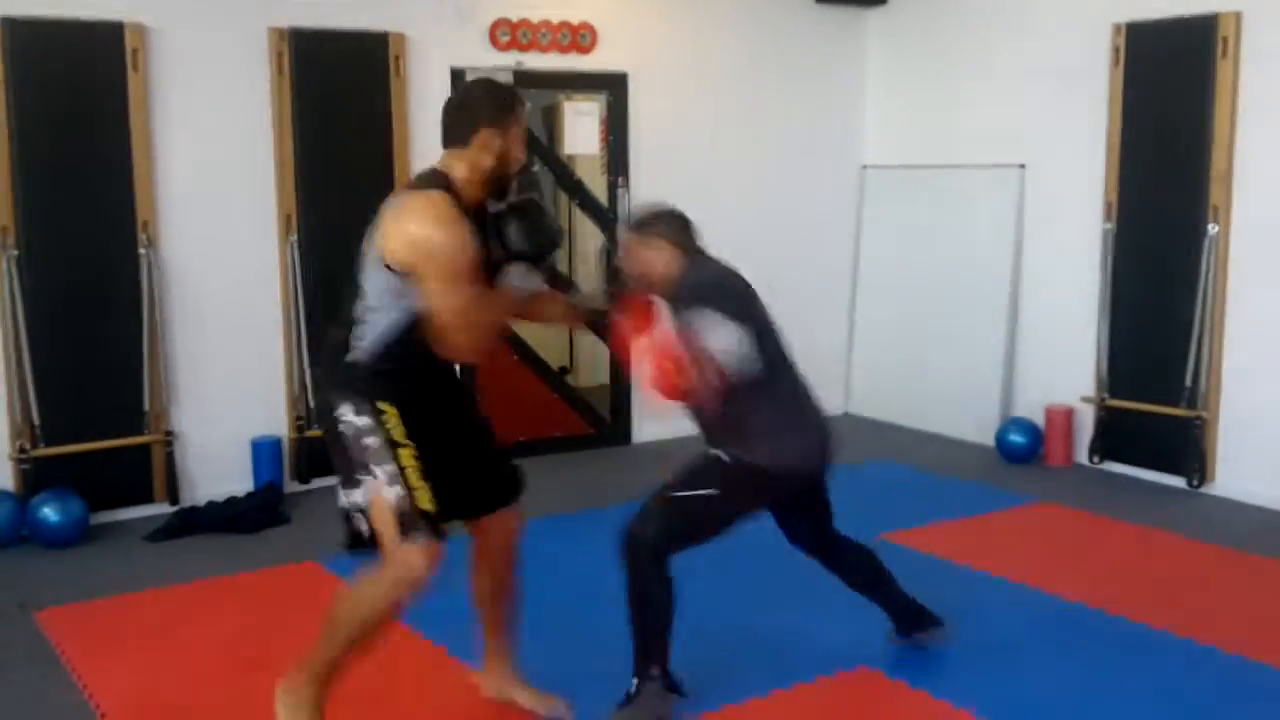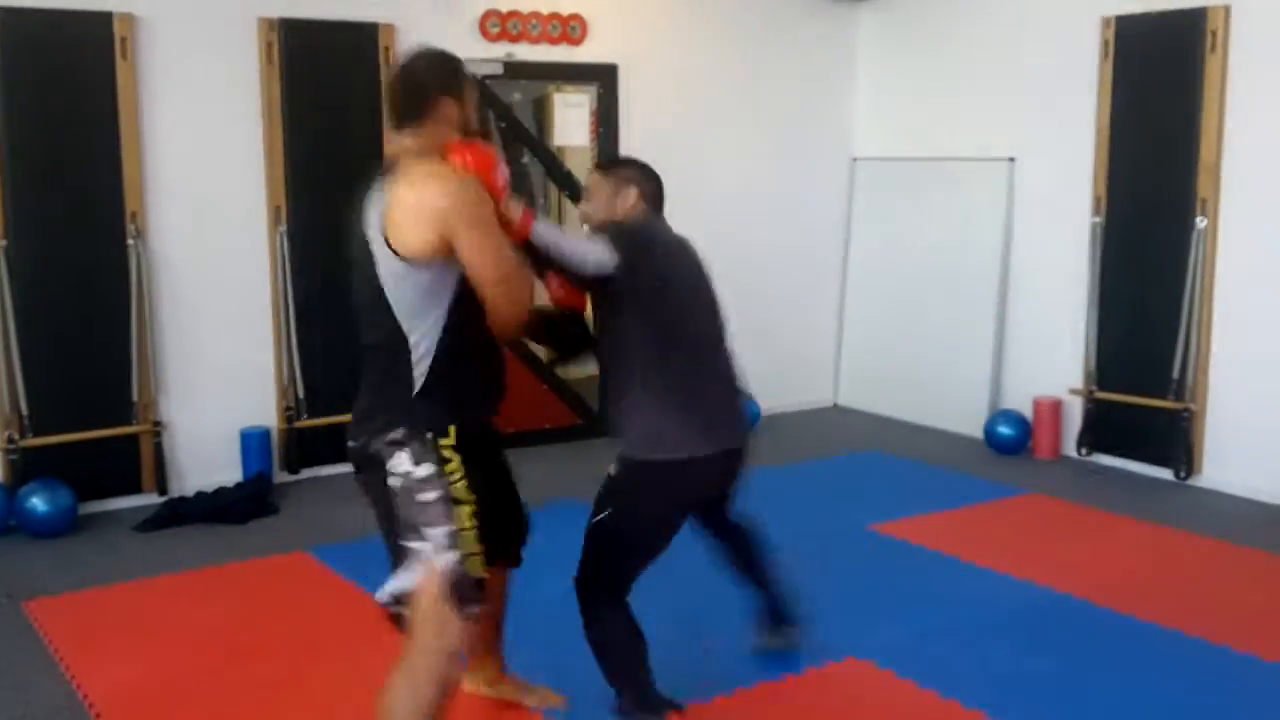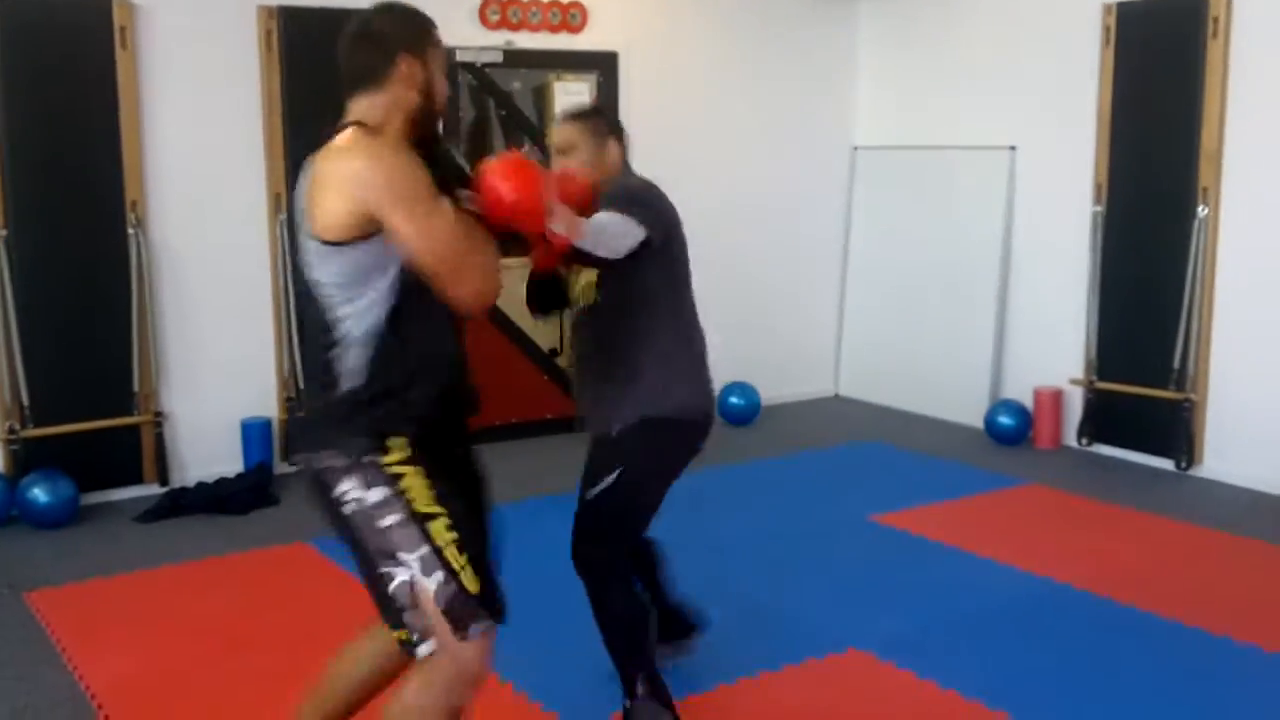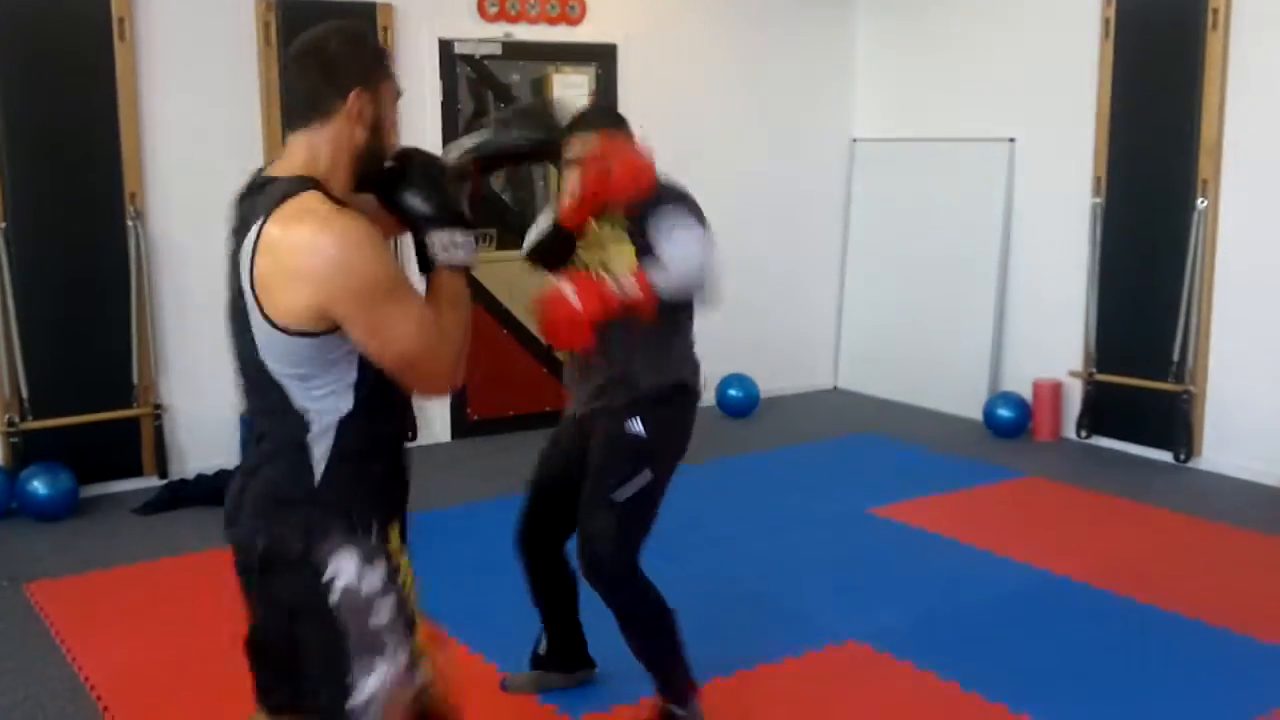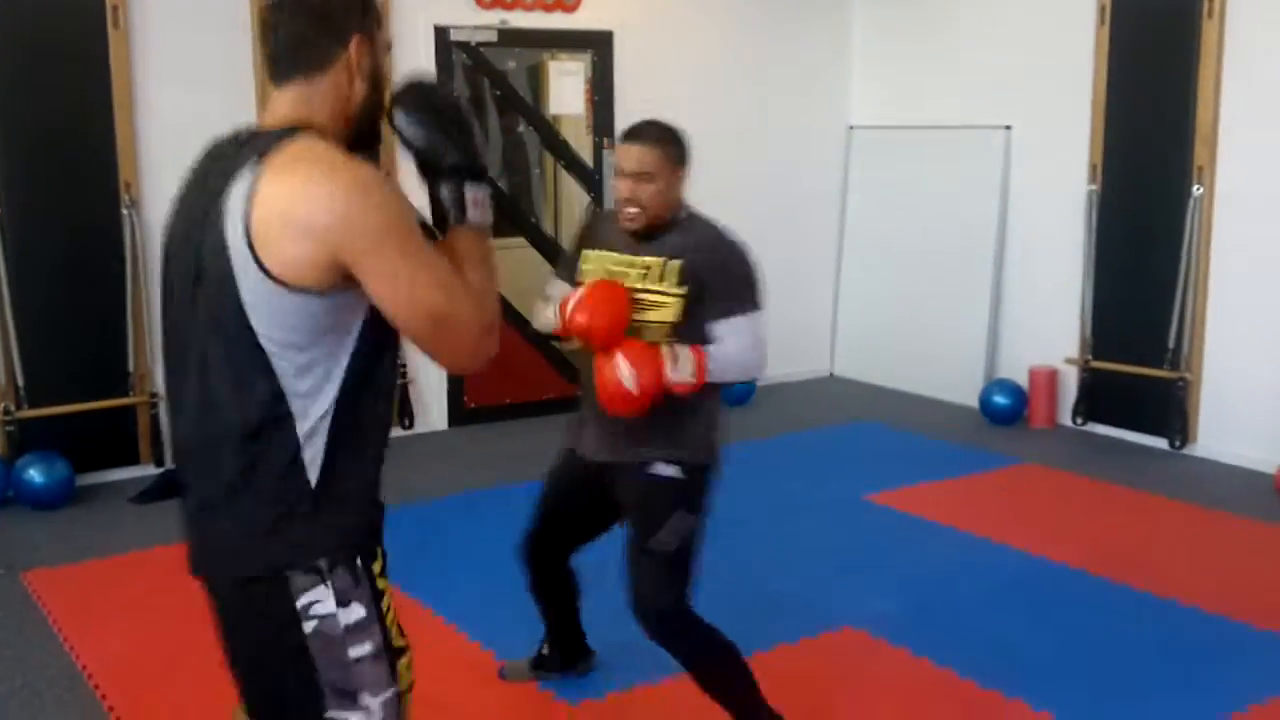
dt=0.2s
person 1, frame 1
left shoulder: (461, 208)
right shoulder: (437, 223)
left elbow: (477, 306)
right elbow: (462, 341)
left wrist: (552, 304)
right wrist: (517, 278)
left hip: (428, 394)
right hip: (376, 403)
left knee: (498, 516)
right knee: (408, 565)
person 1, frame 2
left shoulder: (396, 192)
right shoulder: (443, 190)
right elbow: (509, 306)
left hip: (439, 425)
right hip: (417, 438)
left knee: (498, 550)
right knee: (441, 631)
person 1, frame 3
left shoulder: (367, 163)
right shoulder: (374, 164)
right elbow: (475, 284)
left hip: (404, 435)
right hip: (381, 448)
left knee: (417, 629)
right knee: (459, 653)
person 1, frame 4
left shoulder: (268, 199)
right shoulder: (333, 242)
left elbow: (383, 192)
right elbow: (439, 369)
right wrist: (445, 236)
left hip: (282, 512)
right hip: (325, 530)
person 1, frame 5
left shoulder: (221, 171)
right shoulder: (336, 187)
right elbow: (470, 342)
right wrist: (463, 191)
left hip: (231, 526)
right hip: (303, 547)
person 2, frame 1
left shoulder: (699, 287)
right shoulder: (713, 281)
left elbow: (735, 350)
left wrist: (704, 366)
left hip: (759, 458)
right hip: (804, 447)
left knee: (644, 541)
right knee: (817, 537)
right ankle: (912, 617)
person 2, frame 2
left shoulder: (635, 239)
right shoulder: (664, 251)
left elbow: (576, 255)
left wrist: (507, 213)
left hip: (662, 455)
right hip: (722, 440)
left knee: (599, 586)
right knee: (717, 521)
right ankle: (778, 618)
person 2, frame 3
left shoulder: (634, 199)
right shoulder: (592, 211)
left elbow: (596, 240)
left wrist: (547, 219)
left hip: (658, 412)
right hip: (623, 408)
left knee: (595, 551)
right knee: (610, 532)
right ankle: (670, 621)
person 2, frame 4
left shoulder: (663, 203)
right shoulder: (578, 208)
left elbow: (691, 264)
right elbow: (534, 250)
left wrist: (609, 291)
right wrist: (578, 203)
left hip: (649, 409)
right hip: (591, 408)
left knee: (606, 557)
right knee: (538, 536)
right ankle: (564, 658)
person 2, frame 5
left shoulder: (712, 253)
right shoulder: (597, 233)
left elbow: (746, 354)
right elbow: (553, 308)
left wrist: (675, 366)
right wrist: (569, 314)
left hip: (673, 456)
right hip: (597, 441)
left knee: (659, 608)
right knee: (542, 548)
right ankle: (562, 653)
